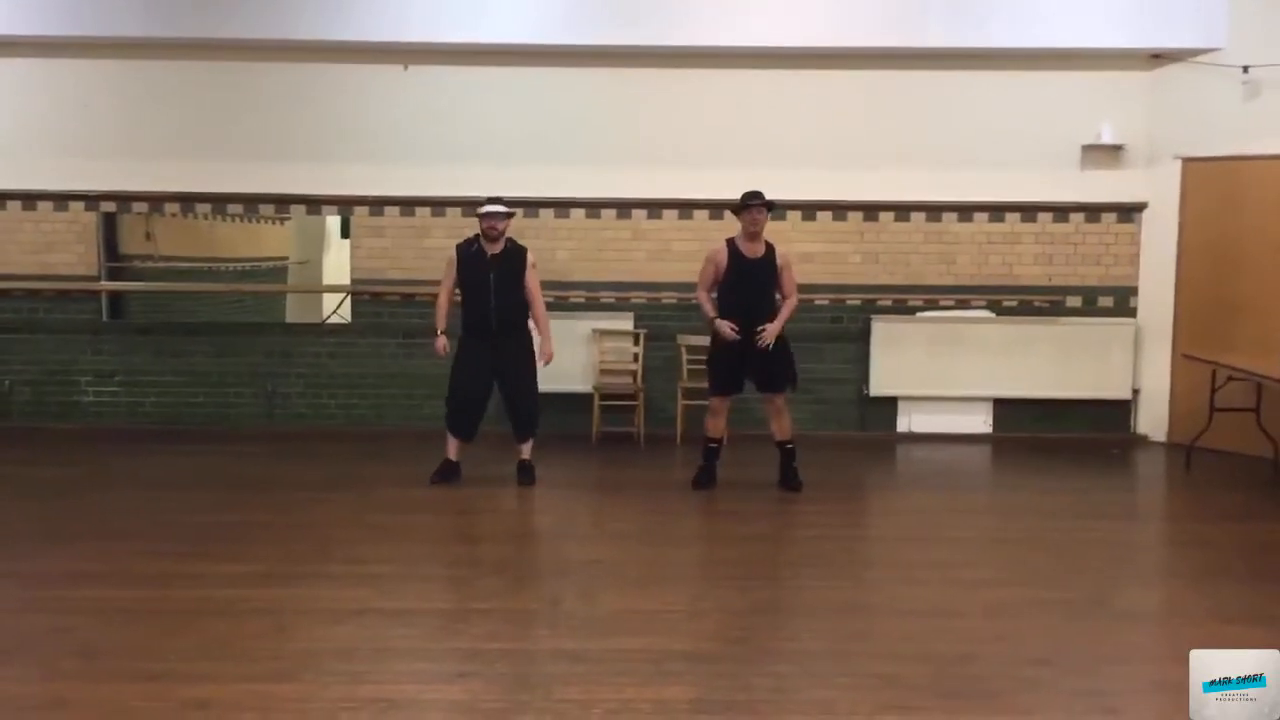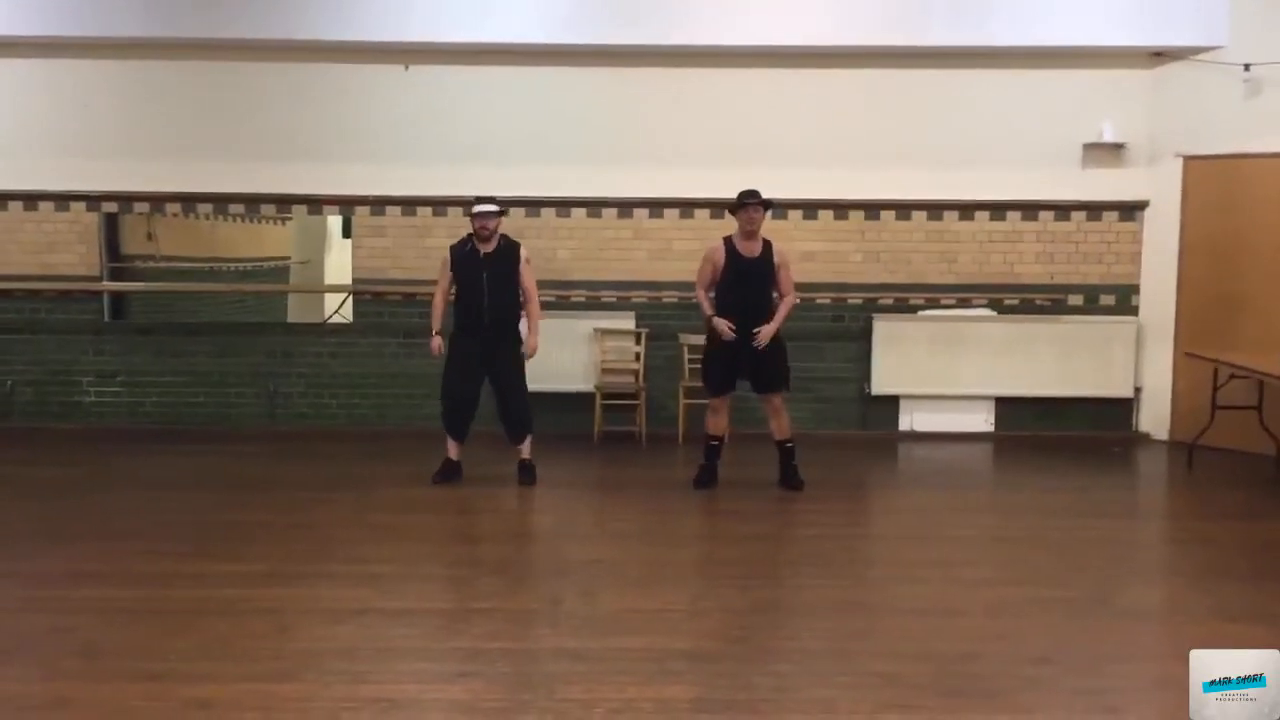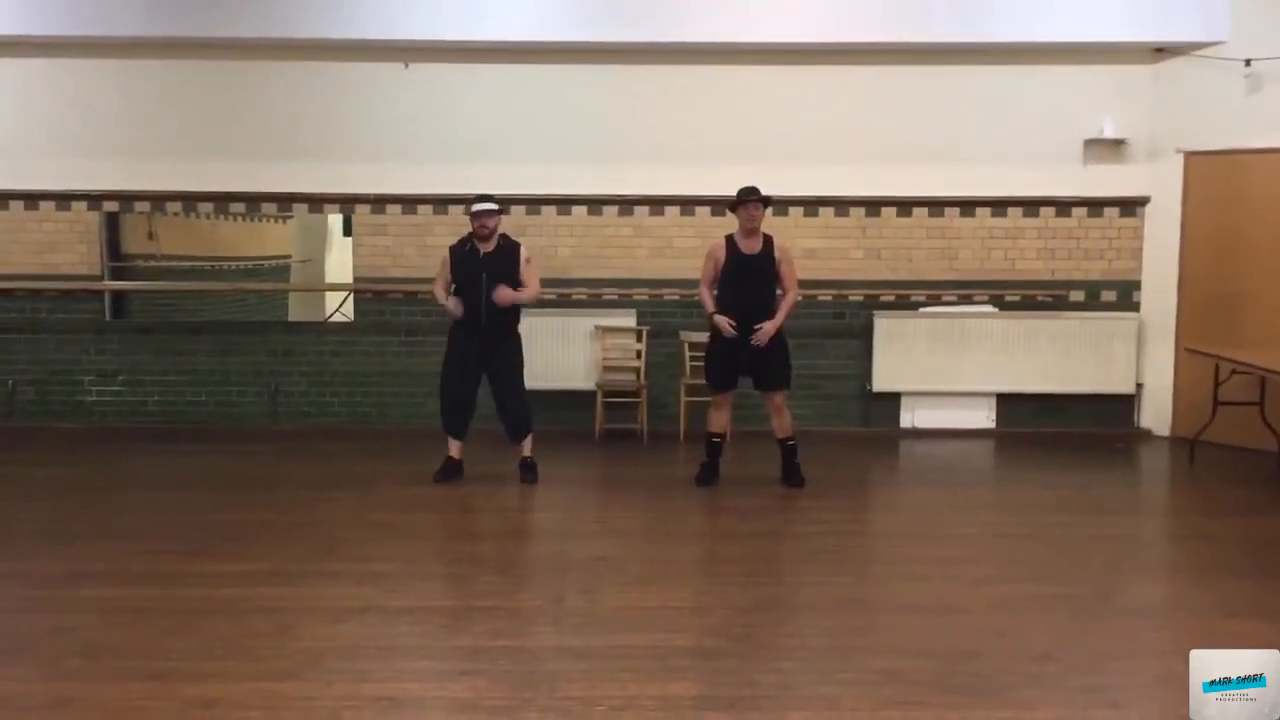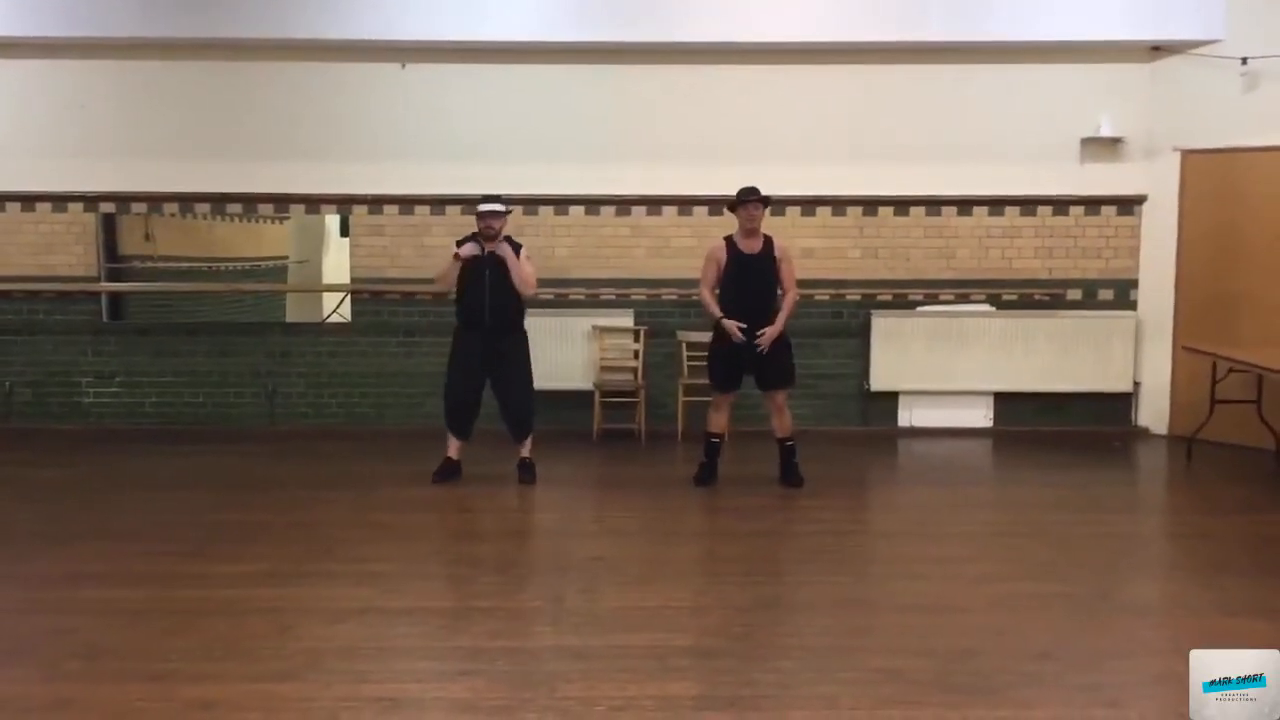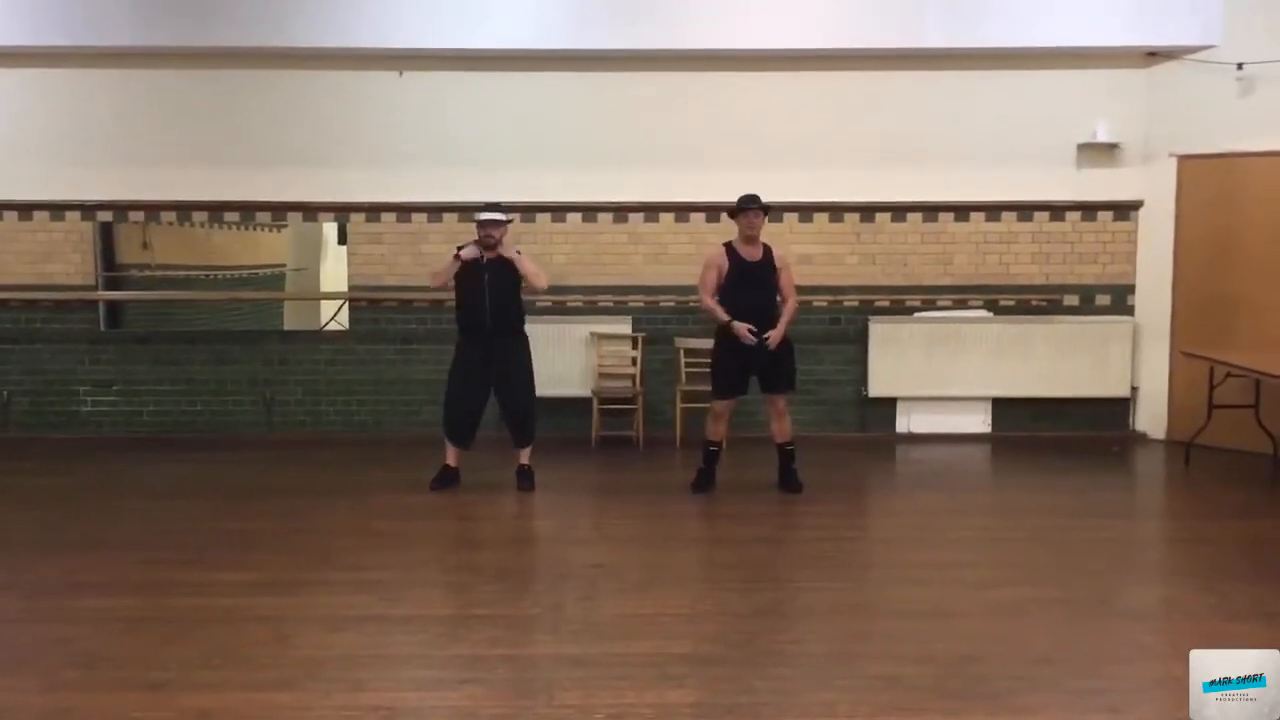
dt=0.3s
person 1, frame 1
left shoulder: (777, 256)
right shoulder: (720, 253)
left elbow: (791, 296)
right elbow: (702, 291)
left wrist: (777, 325)
right wrist: (716, 320)
left hip: (767, 338)
right hip: (728, 338)
left knee: (778, 402)
right knee: (717, 403)
left ankle: (788, 469)
right ankle: (708, 468)
person 1, frame 2
left shoulder: (775, 253)
right shoulder: (718, 251)
left elbow: (788, 295)
right elbow: (701, 289)
left wrist: (773, 325)
right wrist: (713, 318)
left hip: (763, 336)
right hip: (725, 336)
left knee: (775, 402)
right knee: (717, 401)
left ankle: (788, 468)
right ankle: (709, 467)
person 1, frame 3
left shoulder: (777, 249)
right shoulder: (719, 248)
left elbow: (791, 291)
right elbow: (705, 287)
left wrist: (775, 323)
right wrist: (714, 315)
left hip: (766, 333)
right hip: (727, 334)
left knee: (776, 399)
right knee: (720, 398)
left ankle: (790, 465)
right ankle: (711, 464)
person 1, frame 4
left shoulder: (777, 249)
right shoulder: (720, 249)
left elbow: (790, 292)
right elbow: (706, 290)
left wrist: (777, 326)
right wrist: (721, 319)
left hip: (768, 335)
right hip: (730, 334)
left knee: (778, 399)
right knee: (721, 398)
left ankle: (788, 465)
right ankle: (709, 464)
person 1, frame 5
left shoulder: (775, 258)
right shoulder: (720, 256)
left elbow: (790, 299)
right elbow: (706, 297)
left wrist: (780, 329)
right wrist: (731, 323)
left hip: (771, 340)
right hip: (732, 341)
left knee: (779, 404)
right knee: (720, 407)
left ankle: (788, 471)
right ankle: (707, 470)
person 2, frame 1
left shoulder: (523, 257)
right shoulder: (461, 254)
left elbow: (535, 299)
right elbow: (445, 294)
left wrist: (545, 339)
right wrist: (440, 332)
left hip: (515, 341)
right hip: (474, 341)
left knee: (523, 401)
right knee: (462, 399)
left ankle: (525, 462)
right ankle: (451, 462)
person 2, frame 2
left shoulder: (517, 252)
right shoulder: (455, 253)
left elbow: (530, 295)
right elbow: (441, 294)
left wrist: (532, 333)
right wrist: (436, 332)
left hip: (505, 339)
right hip: (465, 339)
left knee: (514, 399)
right knee: (456, 399)
left ankle: (525, 461)
right ankle: (452, 462)
person 2, frame 3
left shoulder: (516, 252)
right shoulder: (456, 253)
left elbow: (535, 289)
right elbow: (439, 285)
left wrist: (515, 296)
right wrist: (446, 300)
left hip: (504, 338)
right hip: (465, 337)
left knee: (513, 398)
right knee: (455, 397)
left ankle: (527, 459)
right ankle: (454, 460)
person 2, frame 4
left shoulder: (517, 251)
right shoulder: (463, 248)
left elbow: (528, 289)
right elbow: (443, 285)
left wrist: (509, 258)
right wrist: (459, 259)
left hip: (510, 338)
right hip: (470, 336)
left knee: (518, 398)
right knee: (459, 397)
left ankle: (525, 459)
right ankle: (452, 460)
person 2, frame 5
left shoulder: (514, 260)
right shoulder: (463, 257)
left elbow: (540, 284)
right elbow: (434, 283)
left wrist: (513, 256)
right wrist: (459, 259)
left hip: (511, 344)
right hip: (471, 345)
left knee: (520, 405)
right knee: (459, 405)
left ankle: (524, 467)
right ankle: (450, 467)
